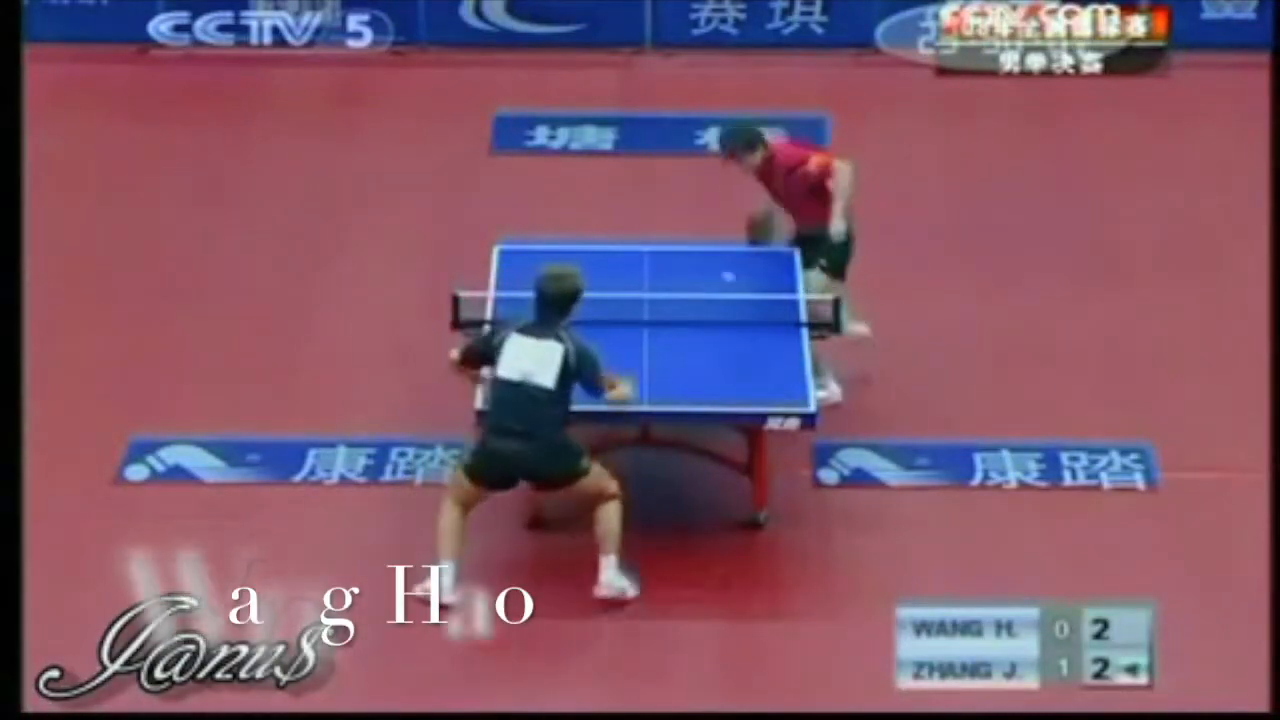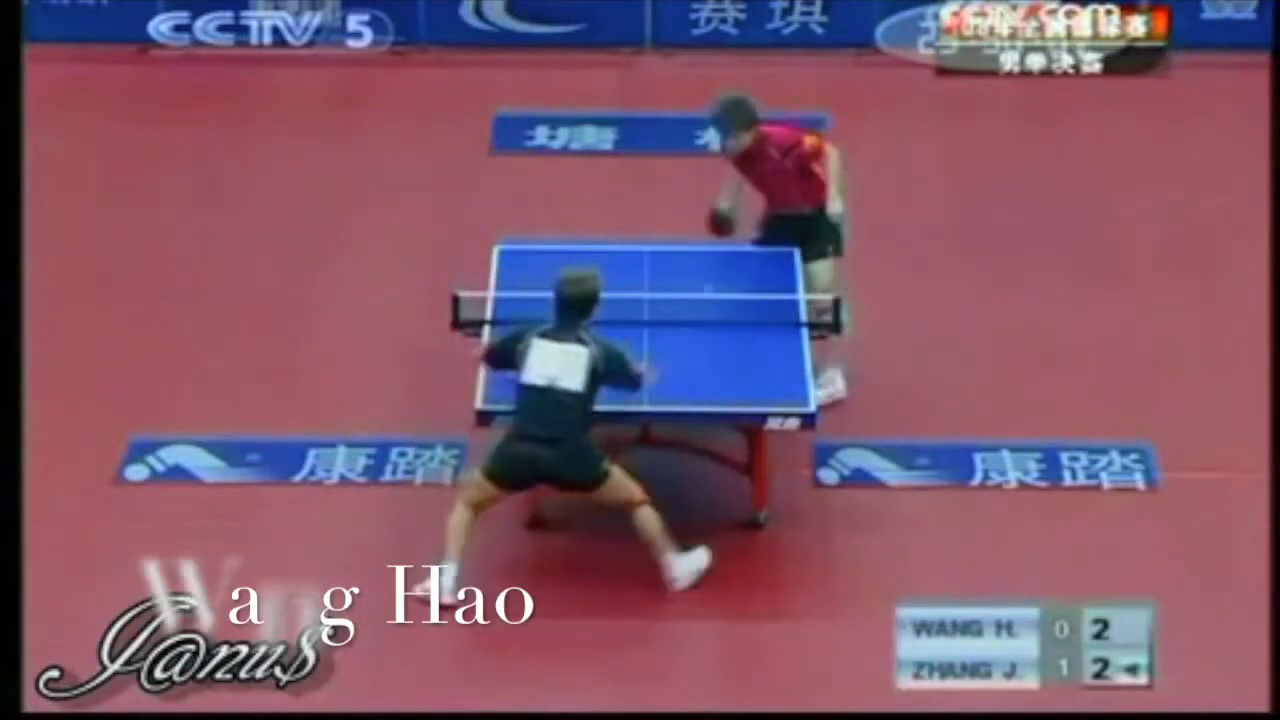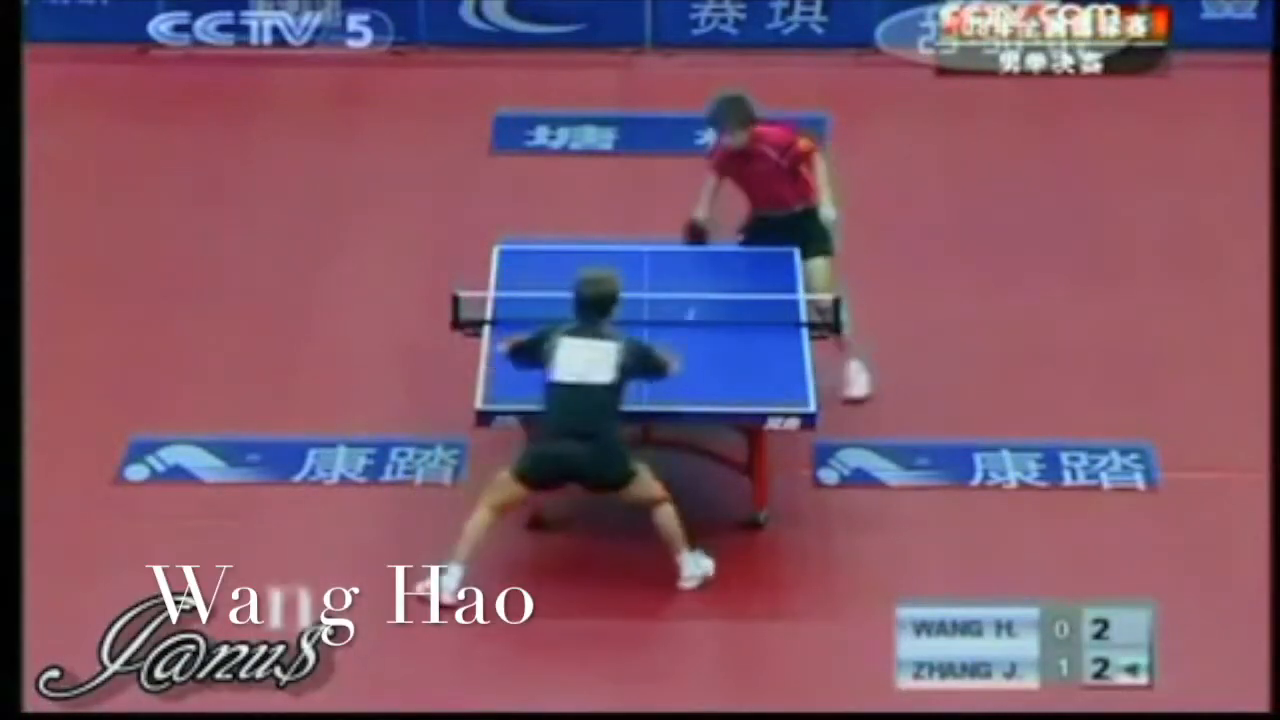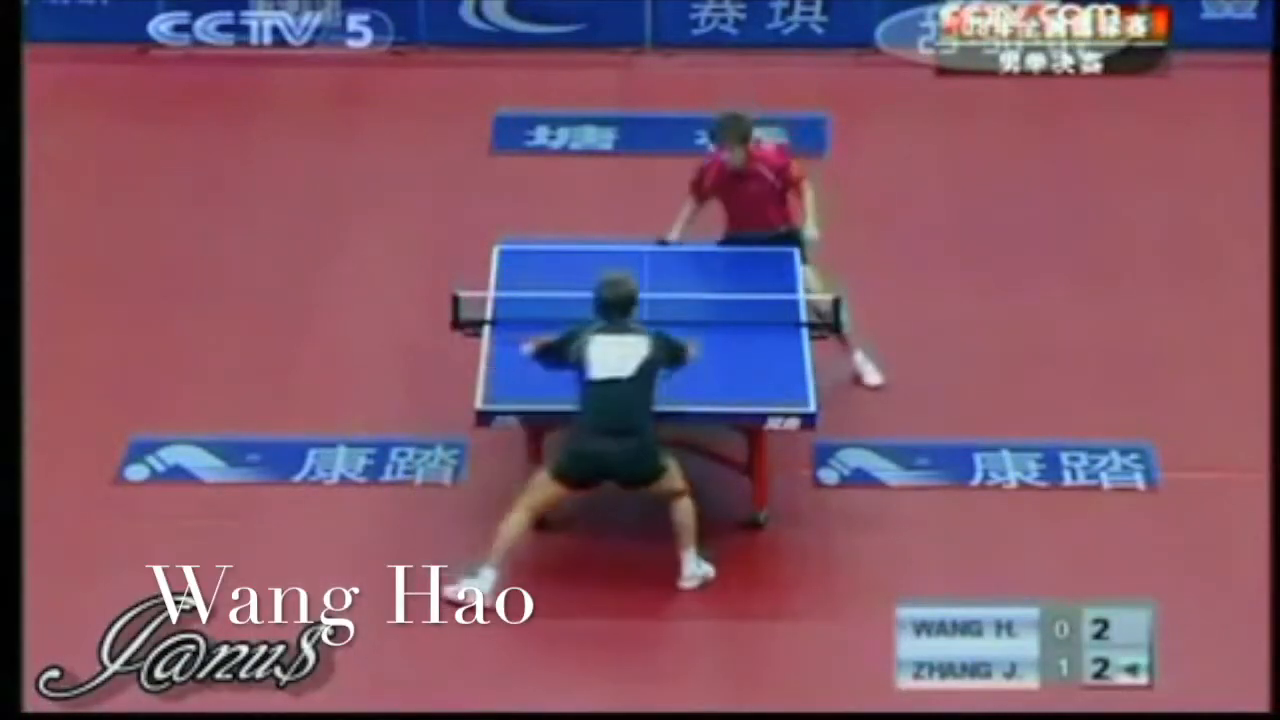
dt=0.1s
person 1, frame 1
left shoulder: (504, 336)
right shoulder: (573, 349)
left elbow: (457, 359)
right elbow: (611, 394)
left wrist: (481, 375)
right wrist: (625, 388)
left hip: (496, 446)
right hip: (545, 449)
left knee: (455, 501)
right knee: (608, 492)
left ankle: (444, 582)
right ankle: (610, 577)
person 1, frame 2
left shoulder: (526, 339)
right shoulder: (601, 351)
left elbow: (483, 356)
right elbow: (636, 380)
left wrist: (512, 366)
right wrist: (638, 370)
left hip: (519, 451)
right hip: (572, 456)
left knee: (467, 502)
right knee: (636, 499)
left ankle: (446, 583)
right ankle: (676, 567)
person 1, frame 3
left shoulder: (551, 338)
right shoulder: (627, 348)
left elbow: (507, 351)
right elbow: (669, 368)
left wrist: (525, 351)
right wrist: (661, 359)
left hip: (549, 449)
right hip: (599, 453)
left knee: (490, 505)
right knee: (656, 498)
left ankle: (449, 582)
right ankle: (689, 567)
person 1, frame 4
left shoulder: (581, 339)
right shoulder: (655, 341)
left elbow: (532, 349)
right elbow: (688, 355)
left wrist: (535, 346)
right wrist: (685, 350)
left hip: (587, 447)
right hip: (637, 449)
left knee: (526, 508)
right knee: (678, 491)
left ankle: (482, 584)
right ankle: (691, 567)
person 2, frame 1
left shoulder: (790, 160)
right shoulder: (765, 162)
left elbow: (842, 169)
left wrist: (839, 216)
right wrist: (767, 214)
left hip: (829, 236)
right hip: (807, 234)
left ankle: (825, 386)
right ankle: (846, 327)
person 2, frame 2
left shoulder: (784, 140)
right shoulder: (736, 149)
left elbow: (829, 151)
left wrist: (833, 197)
right wrist: (727, 202)
left hip: (815, 219)
right hip: (780, 220)
left knee: (820, 301)
left ankle: (830, 379)
person 2, frame 3
left shoulder: (779, 140)
right shoulder: (723, 152)
left elbow: (814, 158)
right elbow: (715, 174)
left wrist: (823, 202)
right wrist: (702, 212)
left hip: (803, 221)
right hip: (764, 225)
left knee: (822, 301)
left ankle: (851, 367)
person 2, frame 4
left shoulder: (774, 163)
right shoulder: (710, 171)
left elbow: (801, 186)
right elbow: (695, 199)
left wrist: (810, 224)
right wrist: (676, 232)
left hip: (782, 240)
right hip: (739, 244)
left ankle: (858, 359)
